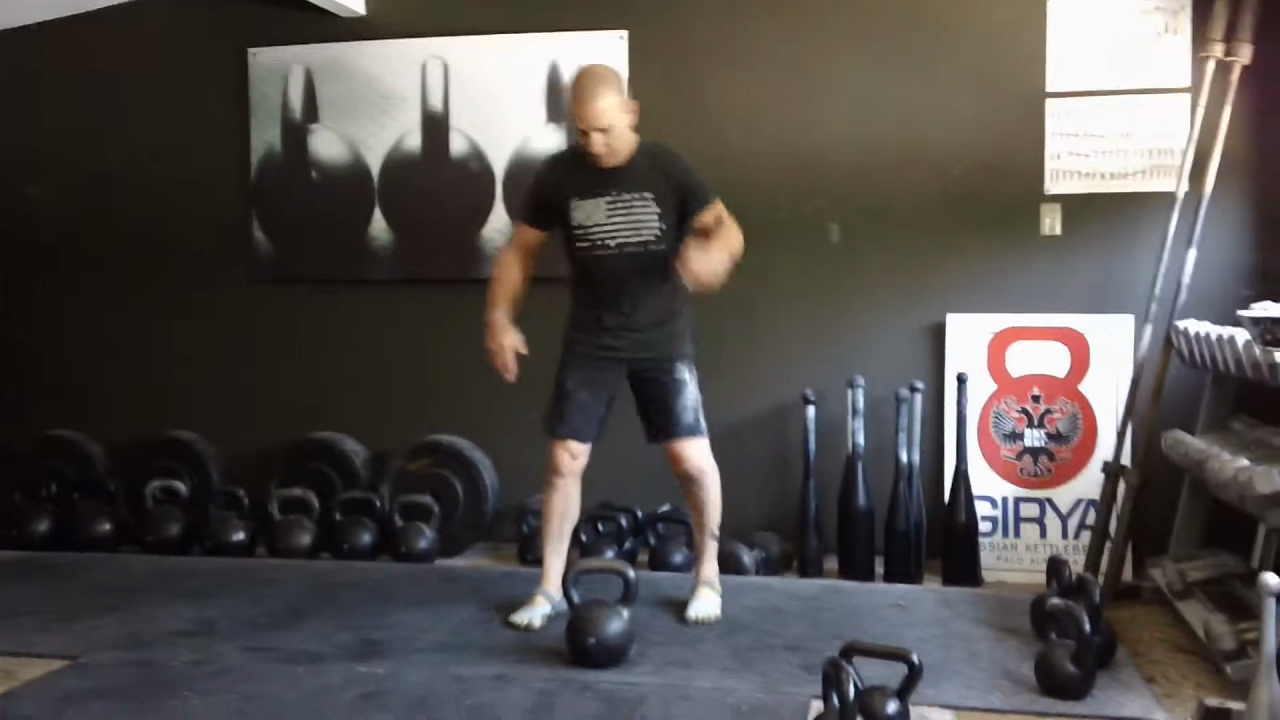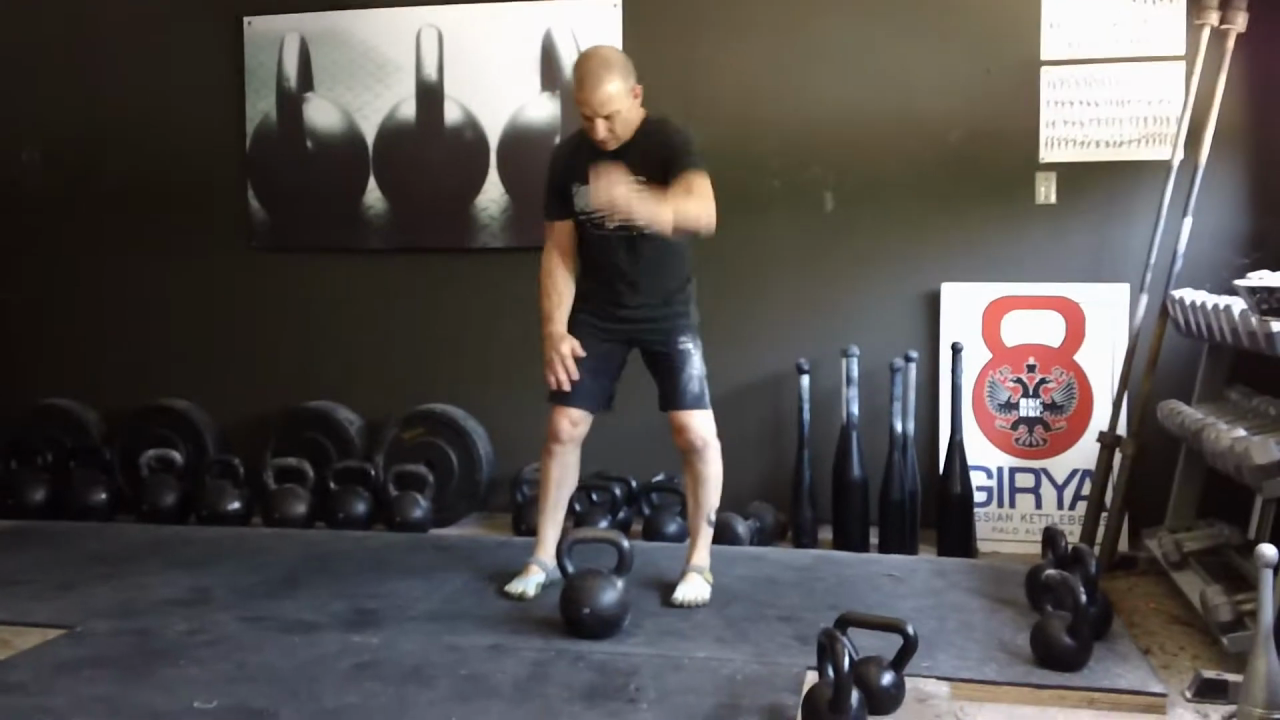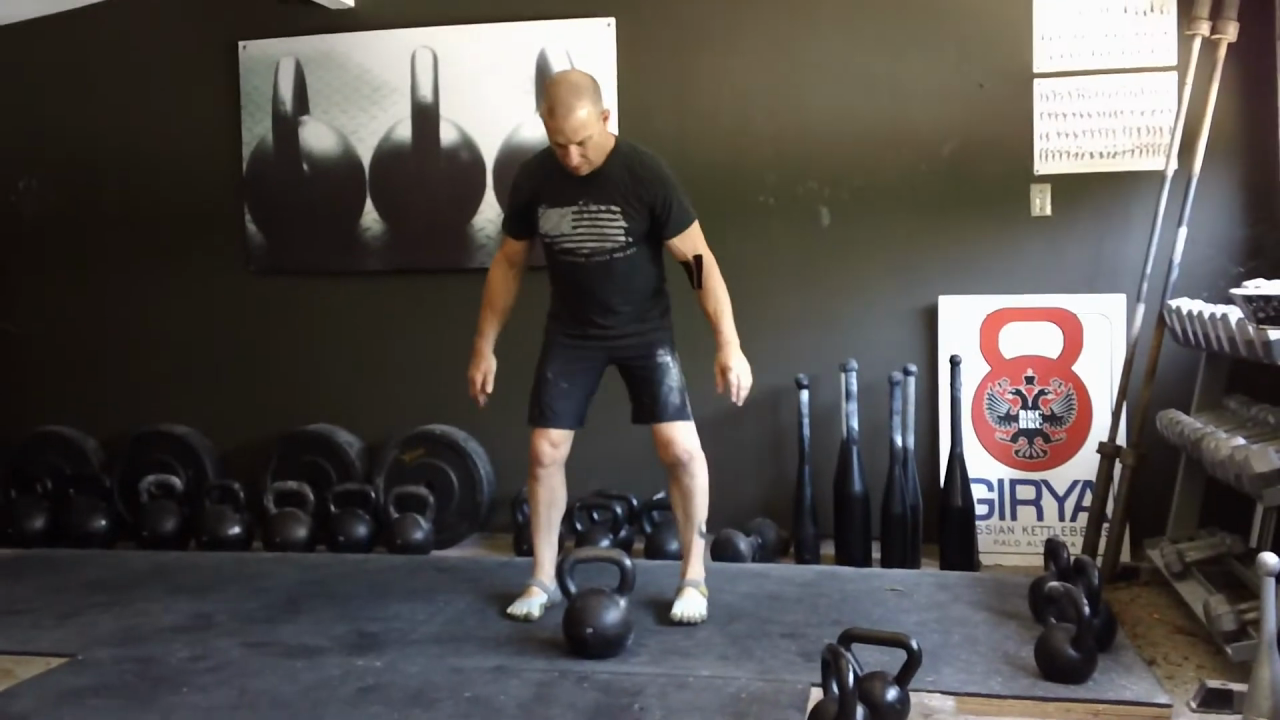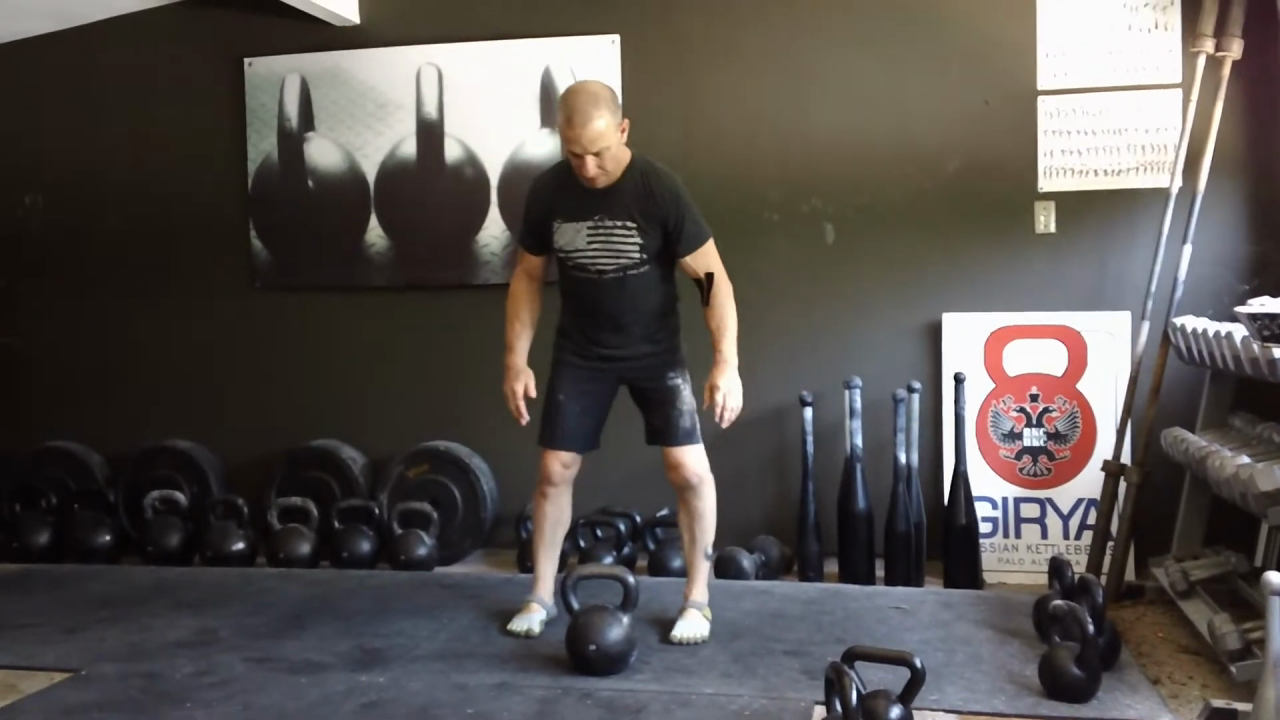
dt=0.5s
person 1, frame 1
left shoulder: (668, 170)
right shoulder: (557, 175)
left elbow: (725, 229)
right elbow: (519, 249)
left wrist: (714, 252)
right wrist: (499, 318)
left hip: (661, 341)
right hip: (589, 342)
left knee: (693, 460)
right knee: (563, 462)
left ankle: (707, 577)
right ankle: (550, 589)
person 1, frame 2
left shoulder: (668, 142)
right shoulder: (567, 157)
left elbow: (701, 213)
right elbow: (558, 251)
left wrist: (636, 202)
right wrist: (556, 332)
left hip: (665, 309)
right hip: (597, 312)
left knee: (695, 433)
right knee: (563, 429)
left ankle: (698, 563)
right ankle: (544, 558)
person 1, frame 3
left shoulder: (645, 175)
right shoulder: (532, 178)
left elbow: (698, 260)
right elbow: (508, 263)
left wrist: (729, 344)
right wrist: (484, 347)
left hip: (645, 330)
right hip: (570, 333)
left knee: (680, 447)
right knee: (545, 451)
left ankle: (693, 578)
right ankle: (544, 579)
person 1, frame 4
left shoulder: (660, 190)
right shoulder: (547, 191)
left elbow: (712, 278)
right elbow: (528, 277)
left wrist: (726, 362)
right wrist: (515, 360)
left hip: (655, 351)
right hip: (580, 353)
left knee: (689, 471)
right knee: (554, 472)
left ankle: (697, 600)
right ankle: (542, 595)
